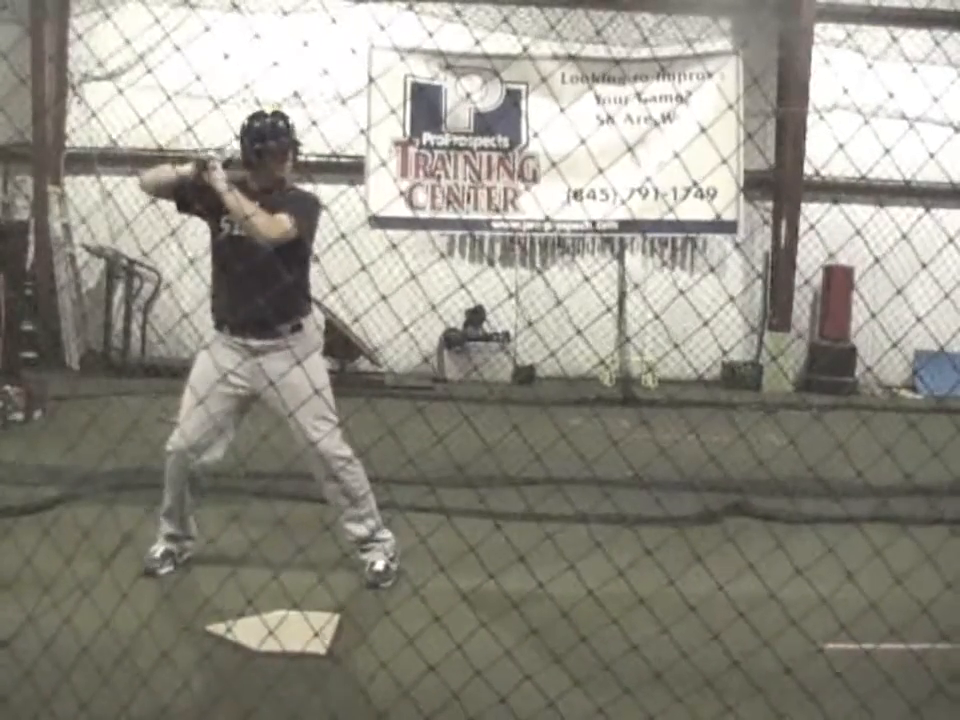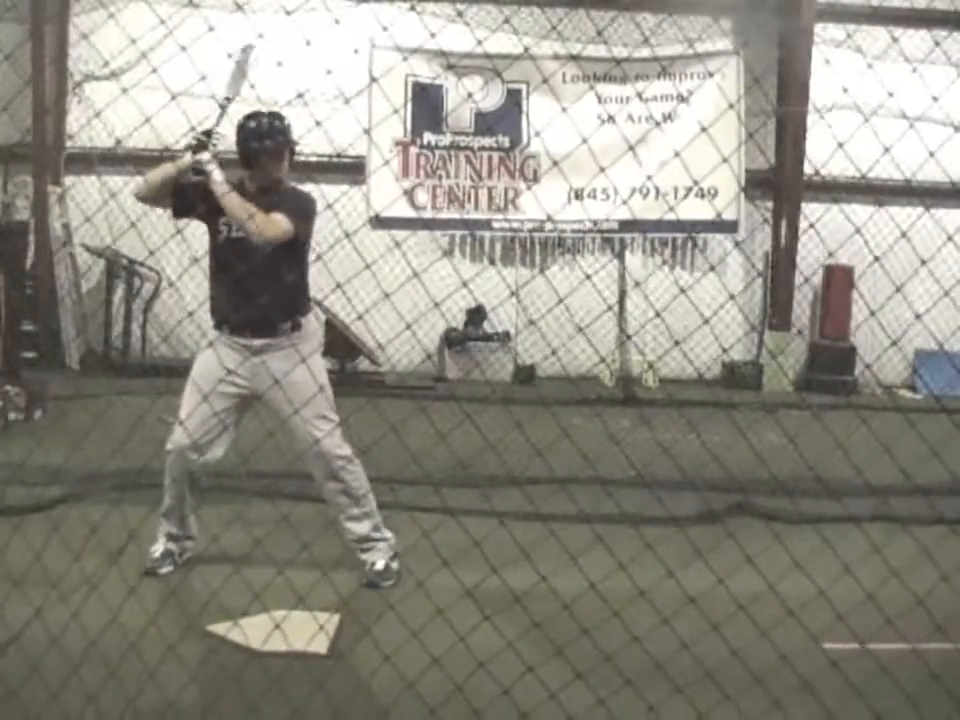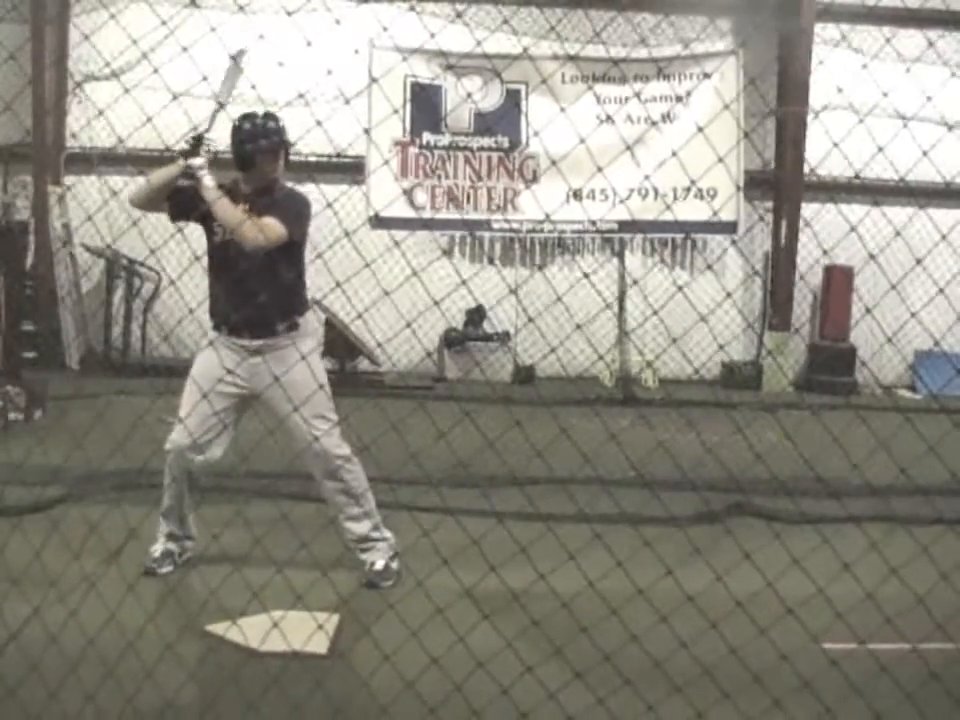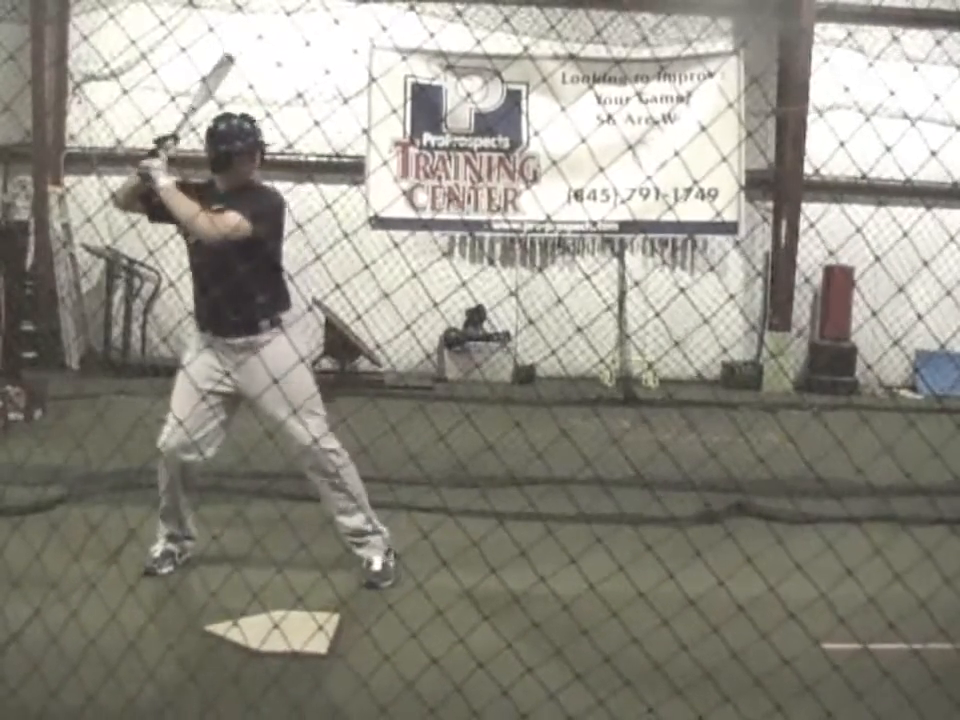
dt=0.3s
person 1, frame 1
left shoulder: (302, 203)
right shoulder: (218, 193)
left elbow: (267, 230)
right elbow: (148, 183)
left wrist: (219, 181)
right wrist: (195, 170)
left hip: (289, 347)
right hip: (228, 346)
left knee: (330, 450)
right knee: (182, 449)
left ankle: (377, 545)
right ankle: (174, 539)
person 1, frame 2
left shoulder: (299, 202)
right shoulder: (213, 194)
left elbow: (262, 231)
right elbow: (144, 193)
left wrist: (215, 178)
right wrist: (188, 163)
left hip: (289, 346)
right hip: (229, 346)
left knee: (330, 449)
right knee: (182, 447)
left ankle: (377, 545)
right ankle: (174, 539)
person 1, frame 3
left shoulder: (293, 203)
right shoulder: (212, 196)
left elbow: (253, 237)
right elbow: (139, 200)
left wrist: (206, 183)
right wrist: (181, 168)
left hip: (287, 345)
right hip: (226, 347)
left knee: (329, 449)
right knee: (181, 447)
left ankle: (377, 545)
right ankle: (174, 537)
person 1, frame 4
left shoulder: (267, 201)
right shoulder: (193, 193)
left elbow: (211, 231)
right elbow: (122, 201)
left wrist: (163, 182)
right wrist: (148, 173)
left hip: (268, 341)
right hip: (212, 345)
left knee: (316, 443)
right knee: (174, 447)
left ankle: (372, 541)
right ankle: (174, 538)
